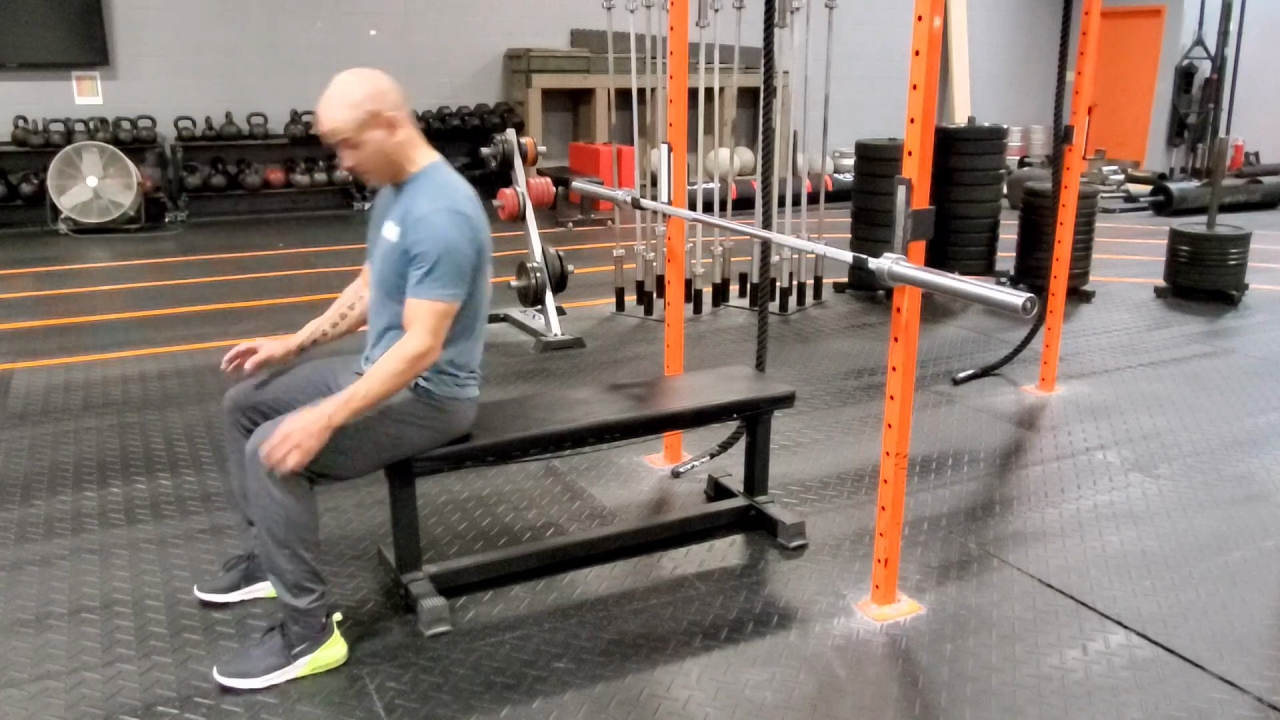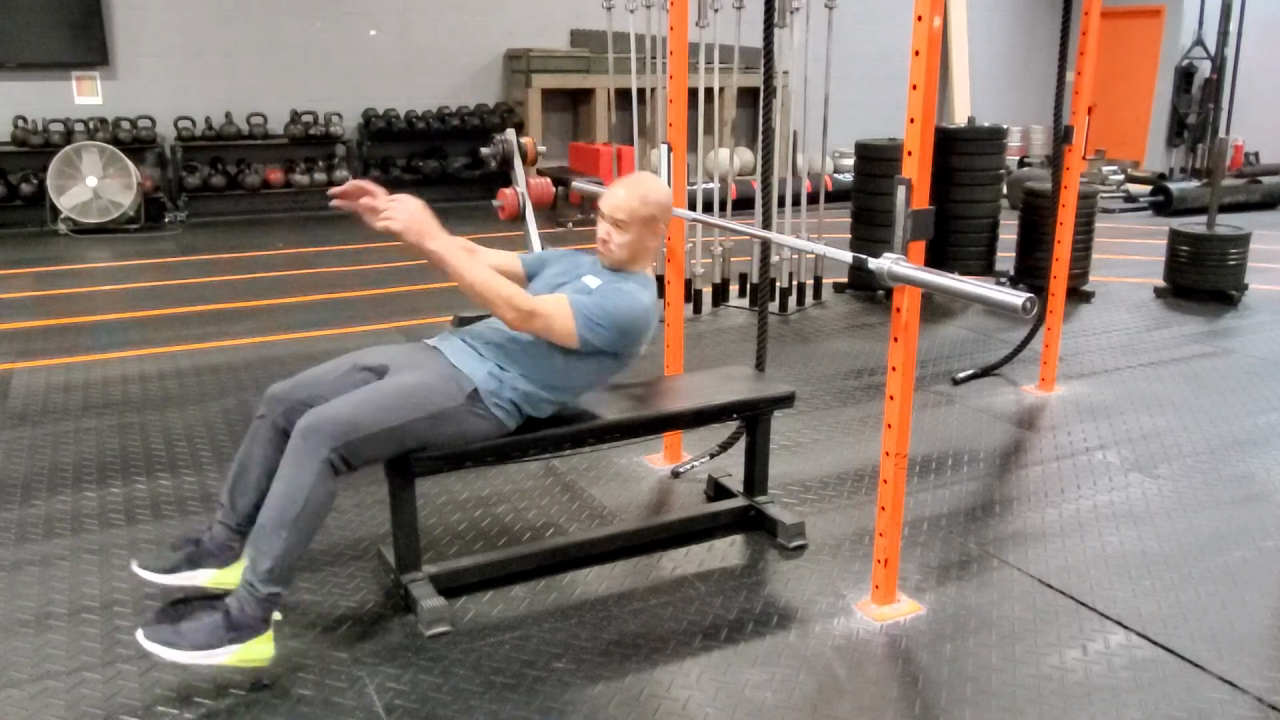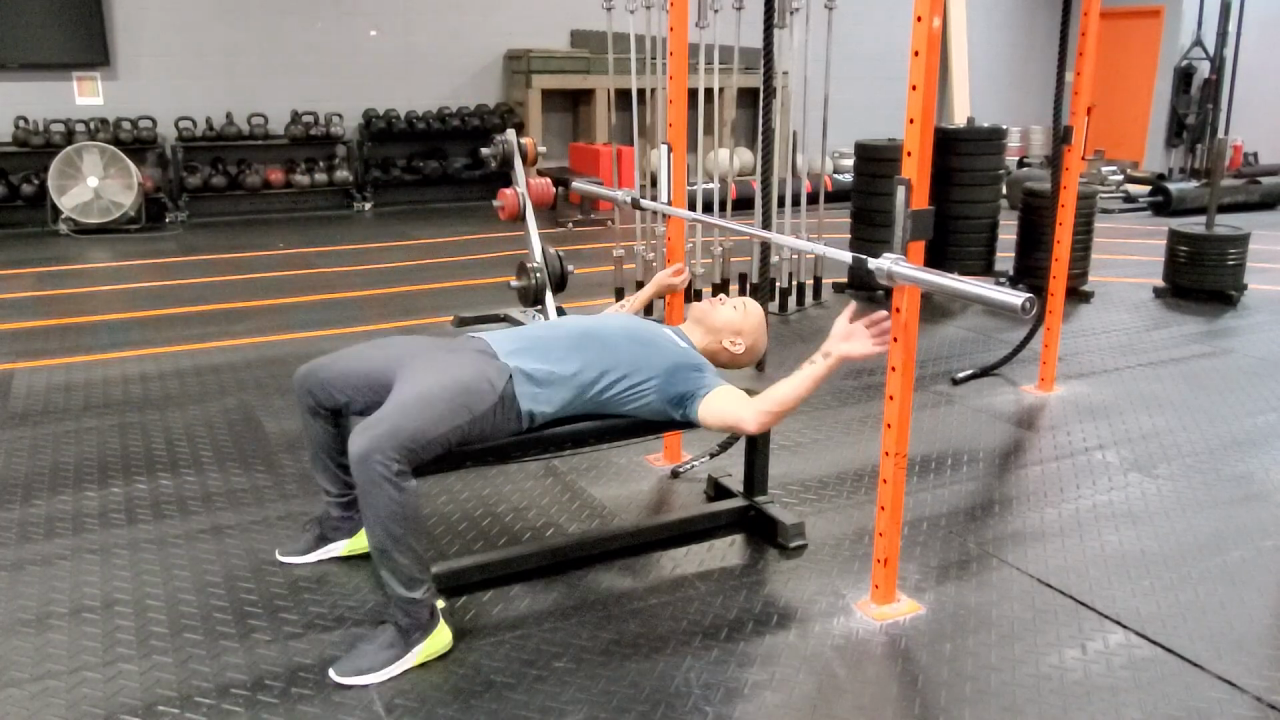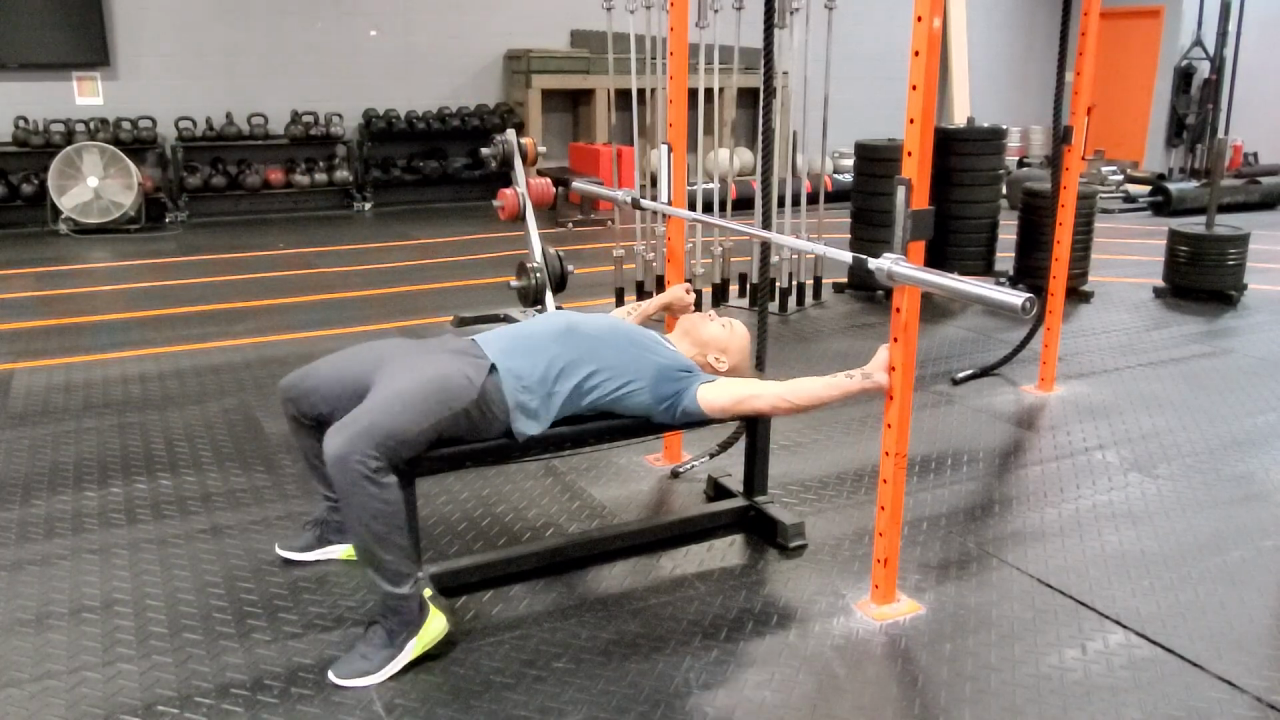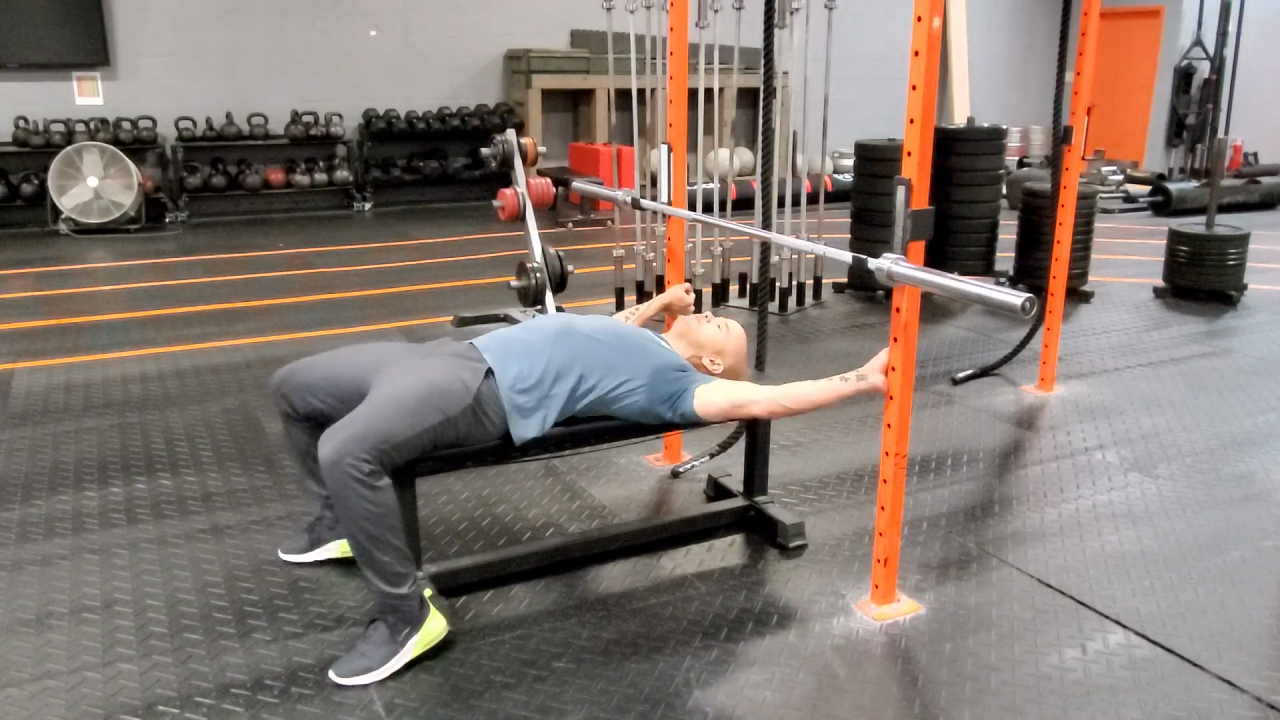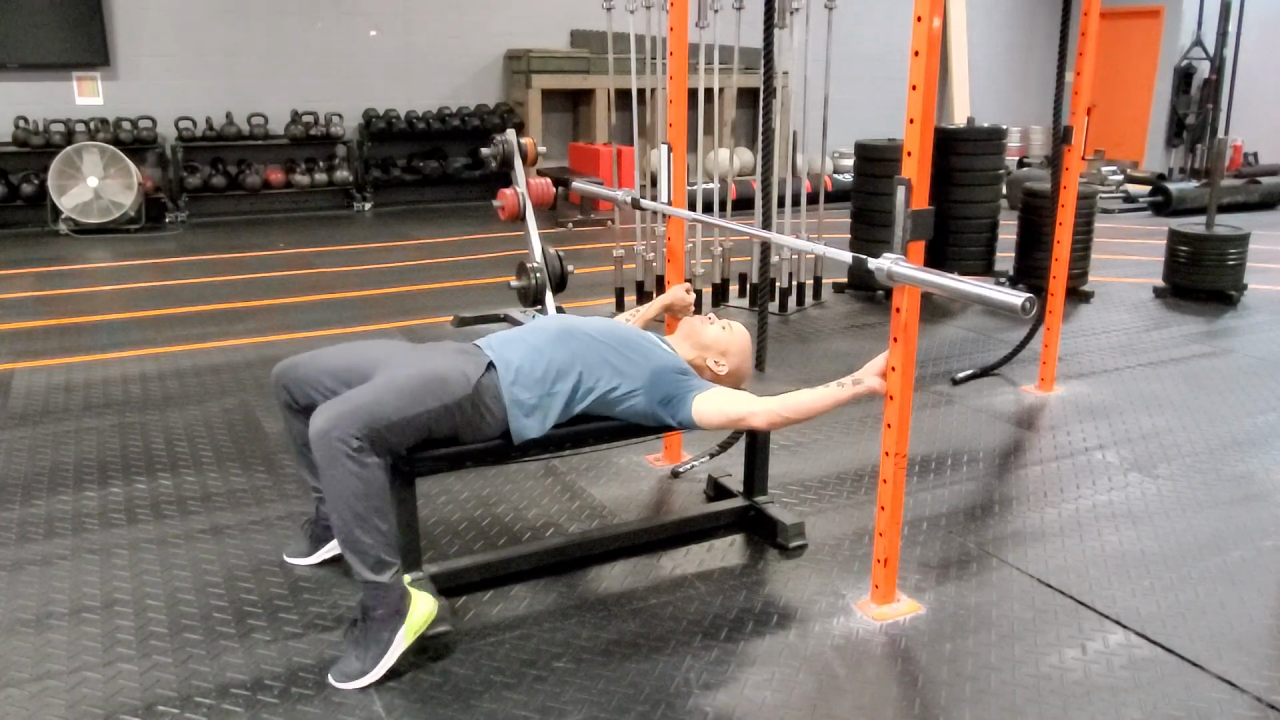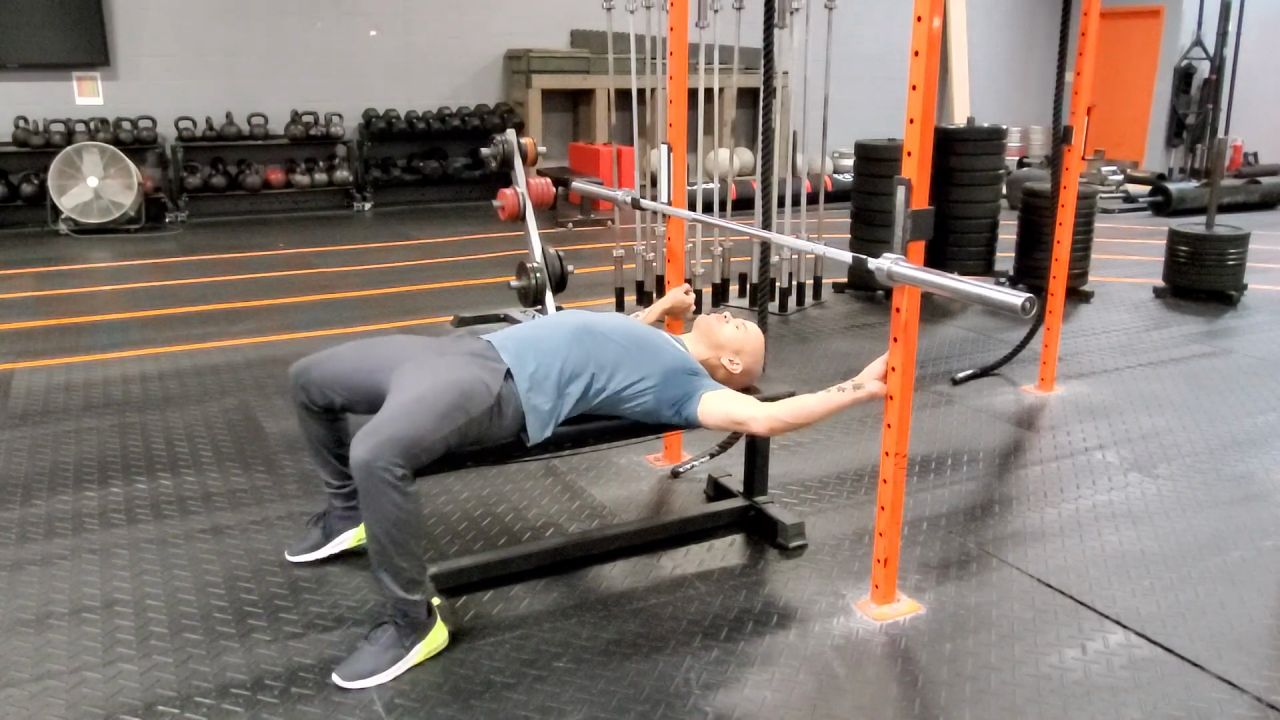
dt=0.7s
person 1, frame 1
left shoulder: (440, 213)
right shoulder: (396, 193)
left elbow: (422, 347)
right elbow: (367, 290)
left wrist: (325, 417)
right wrist: (291, 344)
left hip: (427, 395)
right hip: (378, 363)
left knee: (273, 452)
right knee: (244, 401)
left ankle: (309, 631)
right ankle: (267, 553)
person 1, frame 2
left shoulder: (632, 304)
right shoulder: (579, 263)
left elbow: (519, 309)
right elbow: (480, 268)
left wrist: (426, 234)
right wrist: (398, 217)
left hip: (476, 396)
right hip: (442, 354)
left knee: (321, 433)
right knee: (282, 401)
left ankle: (247, 618)
right ankle: (221, 548)
person 1, frame 3
left shoulder: (689, 374)
right shoulder: (654, 332)
left elbow: (749, 418)
left wrist: (831, 353)
right wrist: (650, 288)
left hip: (503, 388)
right hip: (475, 346)
left knee: (374, 449)
right knee: (315, 383)
left ankle: (416, 621)
right ankle: (345, 519)
person 1, frame 4
left shoulder: (678, 380)
right shoulder: (651, 345)
left elbow: (768, 397)
left wrist: (868, 377)
right wrist: (663, 298)
left hip: (487, 388)
left knee: (350, 449)
right knee: (300, 395)
left ankle: (406, 614)
right ankle: (348, 521)
person 1, frame 5
left shoulder: (675, 383)
right shoulder: (649, 346)
left elbow: (762, 401)
left wrist: (865, 378)
right wrist: (662, 300)
left hip: (483, 392)
left knee: (346, 452)
right knee: (294, 387)
left ankle: (406, 614)
right ankle: (340, 523)
person 1, frame 6
left shoulder: (676, 385)
right shoulder: (650, 348)
left elbow: (761, 412)
left wrist: (861, 382)
right wrist: (664, 302)
left hip: (488, 390)
right hip: (460, 353)
left knee: (336, 428)
right knee: (294, 382)
left ankle: (391, 605)
right ankle: (337, 518)
person 1, frame 7
left shoulder: (687, 383)
right shoulder: (662, 343)
left elbow: (763, 418)
left wrist: (862, 387)
right wrist: (666, 303)
left hip: (499, 388)
right hip: (468, 349)
left knee: (377, 456)
right knee: (311, 380)
left ankle: (414, 622)
right ankle: (348, 511)
